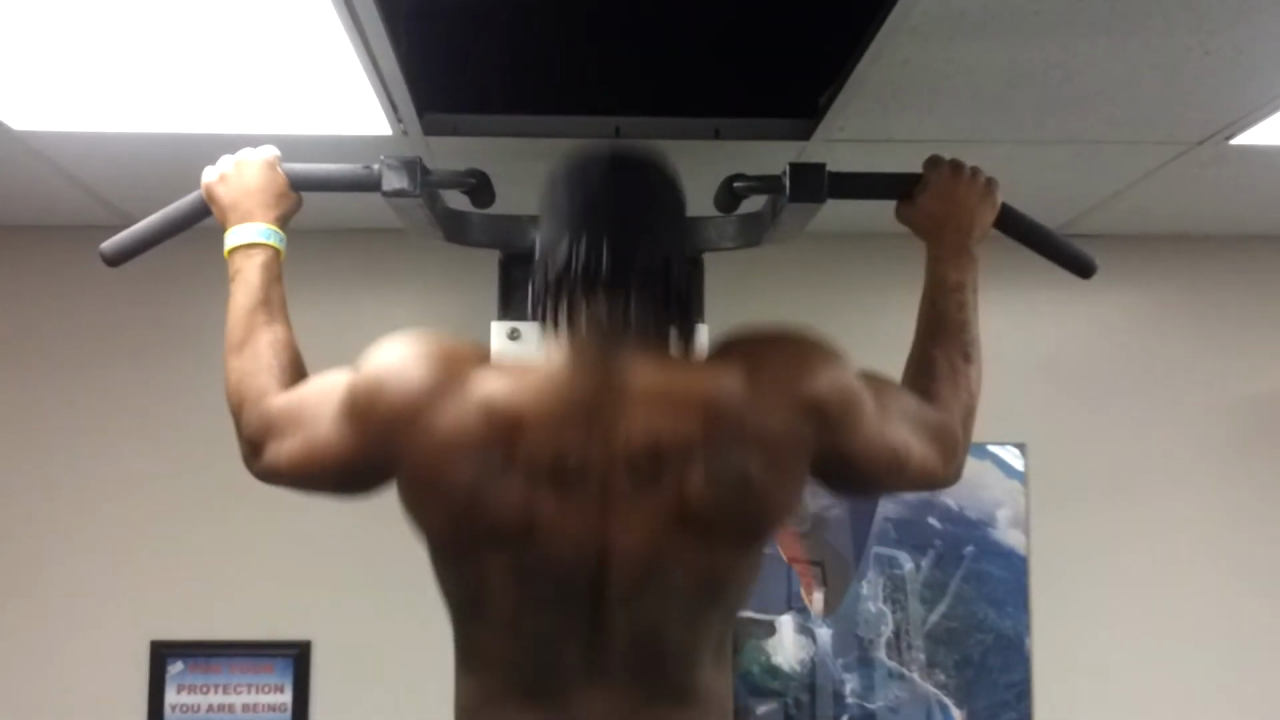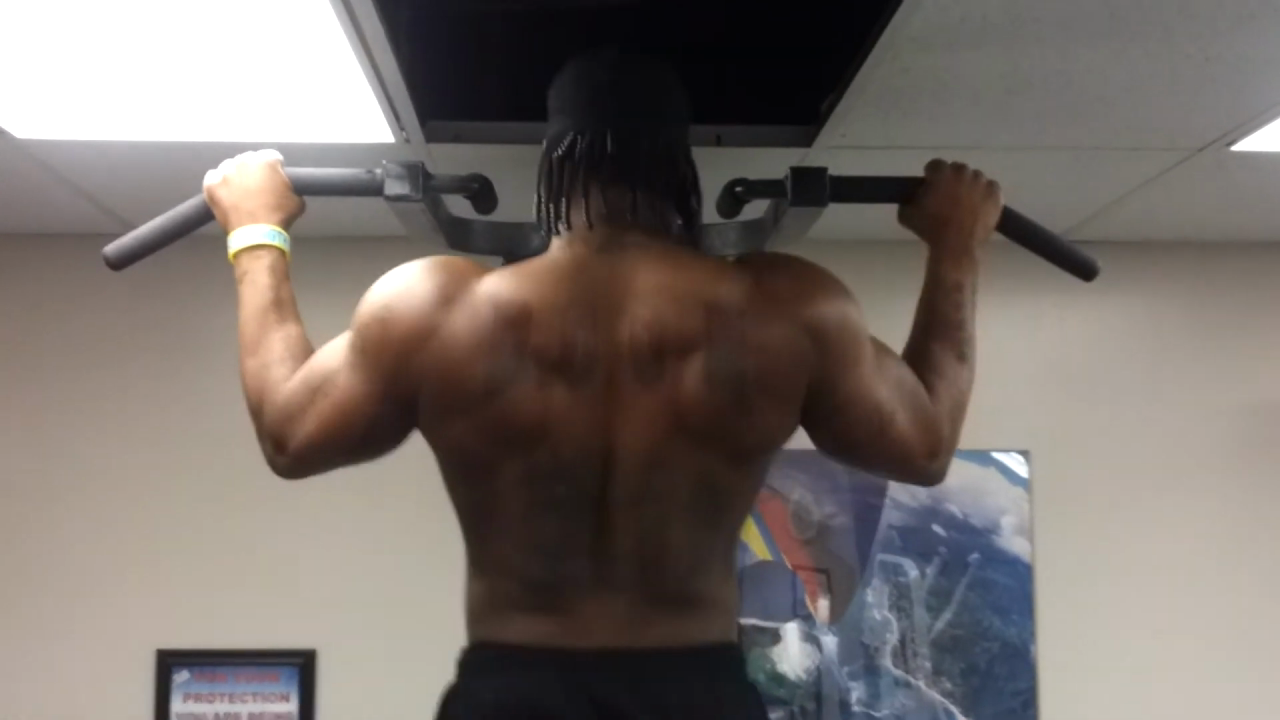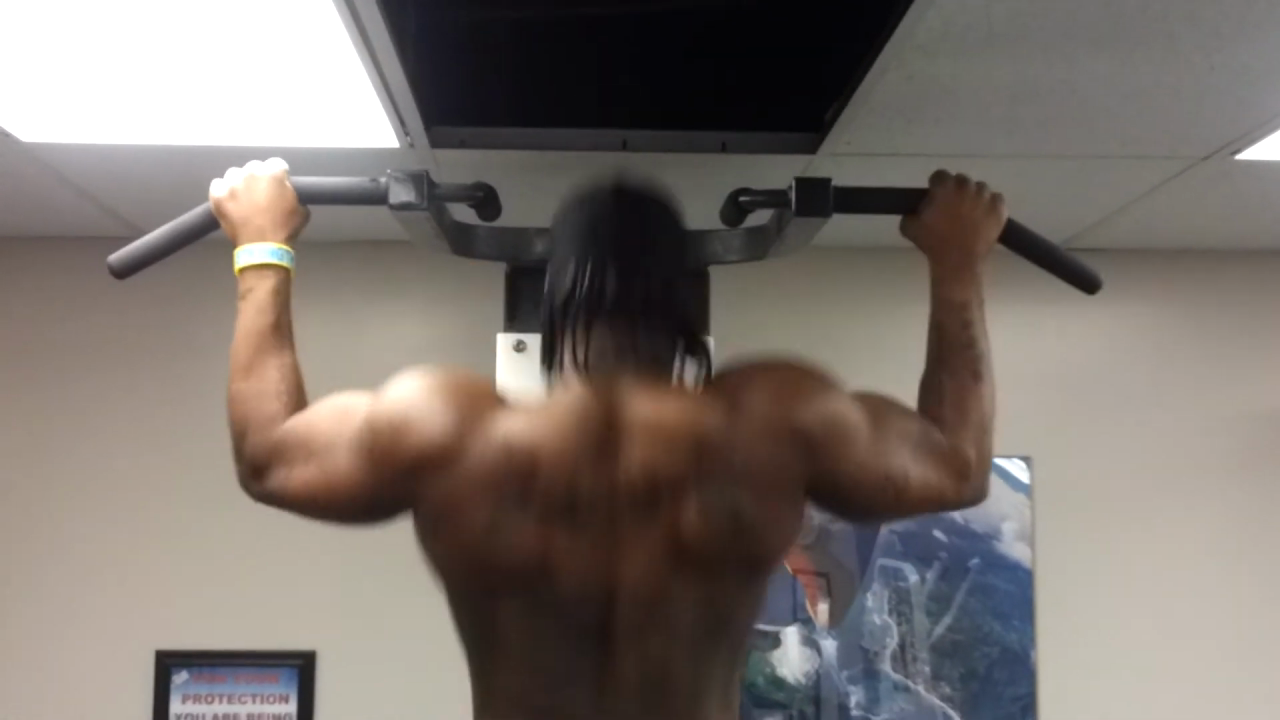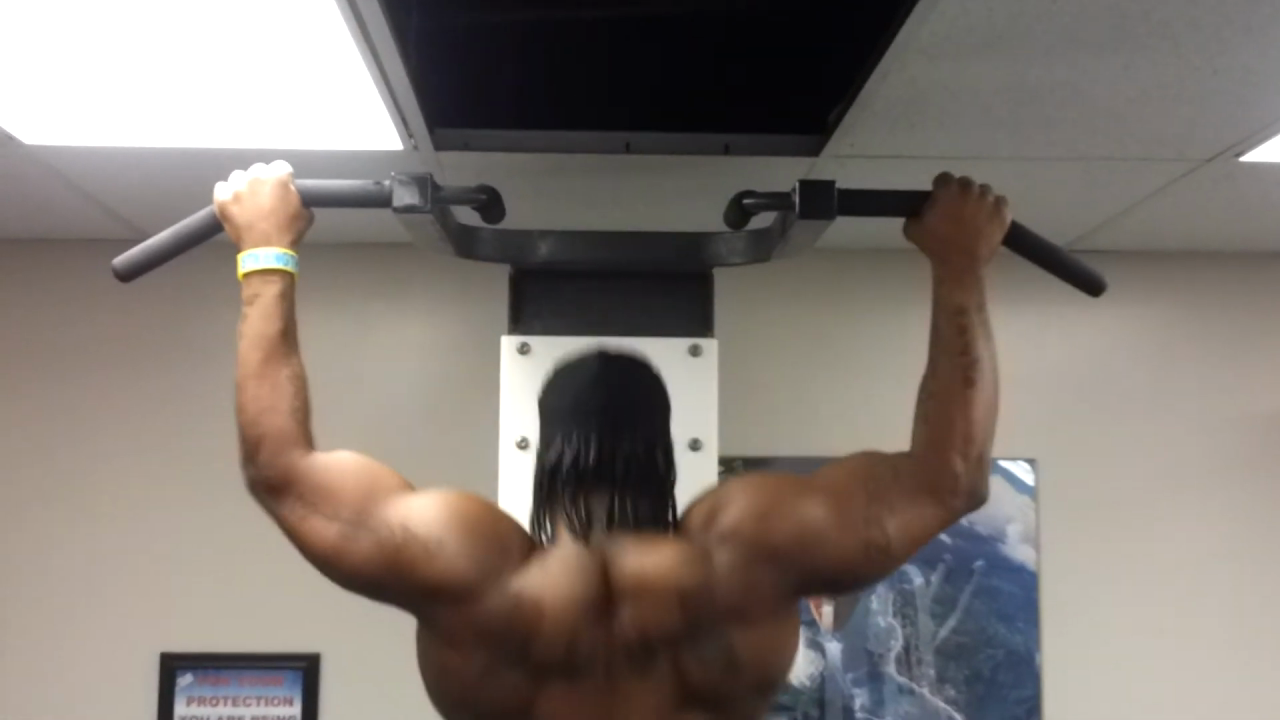
dt=0.2s
person 1, frame 1
left shoulder: (430, 393)
right shoulder: (778, 395)
left elbow: (265, 430)
right elbow: (939, 443)
left wrist: (253, 231)
right wrist: (952, 247)
person 1, frame 2
left shoulder: (432, 308)
right shoulder: (784, 311)
left elbow: (285, 434)
right elbow: (927, 444)
left wrist: (258, 230)
right wrist: (954, 243)
person 1, frame 3
left shoulder: (446, 427)
right shoulder: (772, 423)
left elbow: (264, 456)
right elbow: (959, 465)
left wrist: (262, 248)
right wrist: (958, 260)
person 1, frame 4
left shoulder: (471, 576)
right shoulder: (742, 567)
left elbow: (276, 466)
right elbow: (952, 474)
left wrist: (266, 255)
right wrist: (958, 267)
